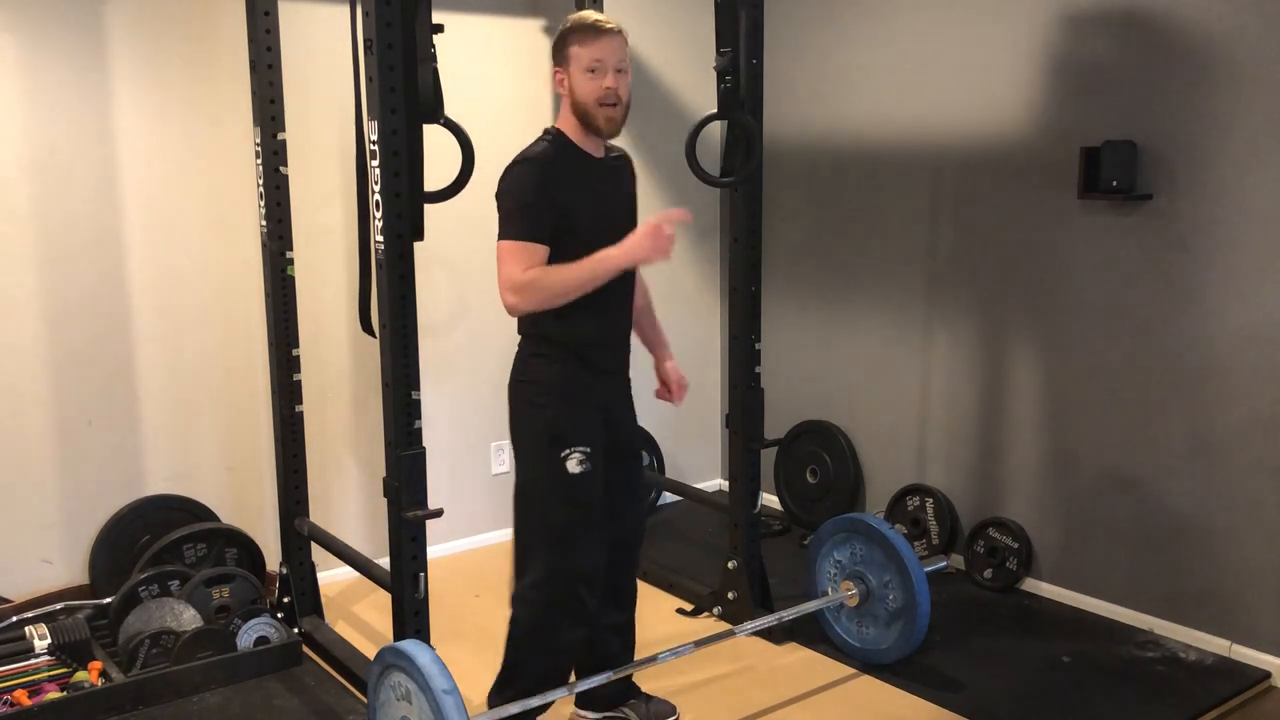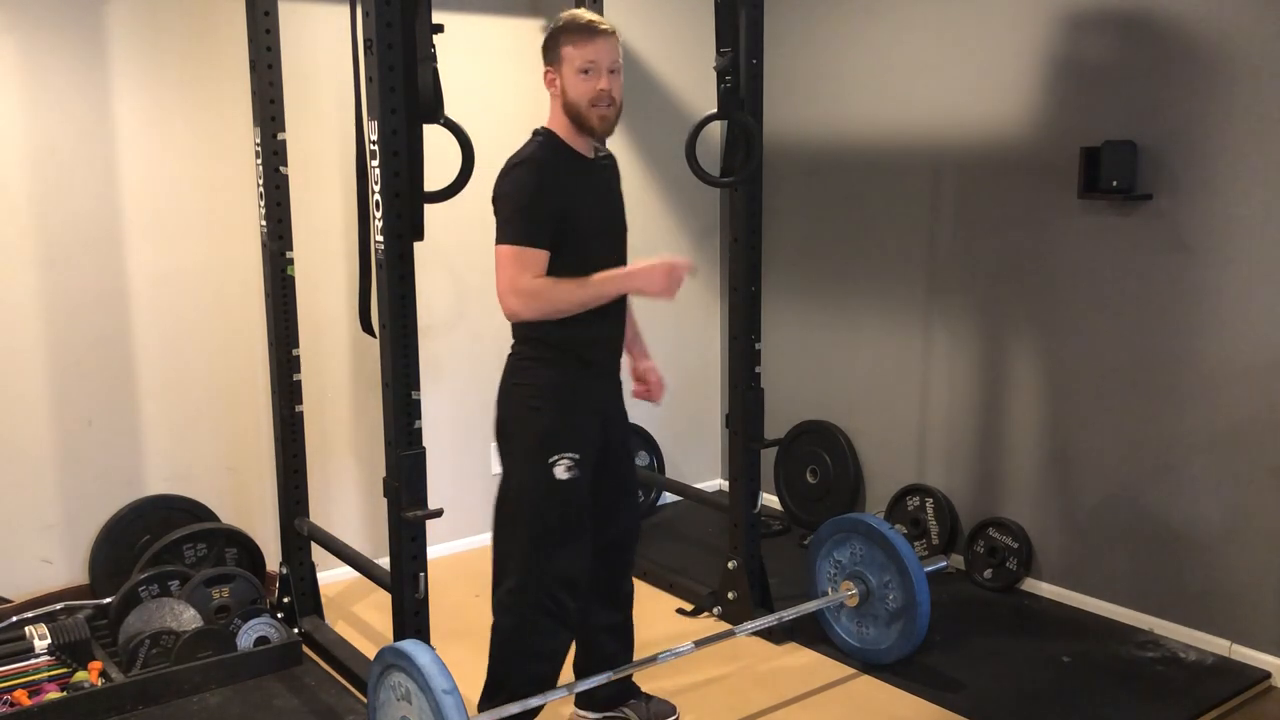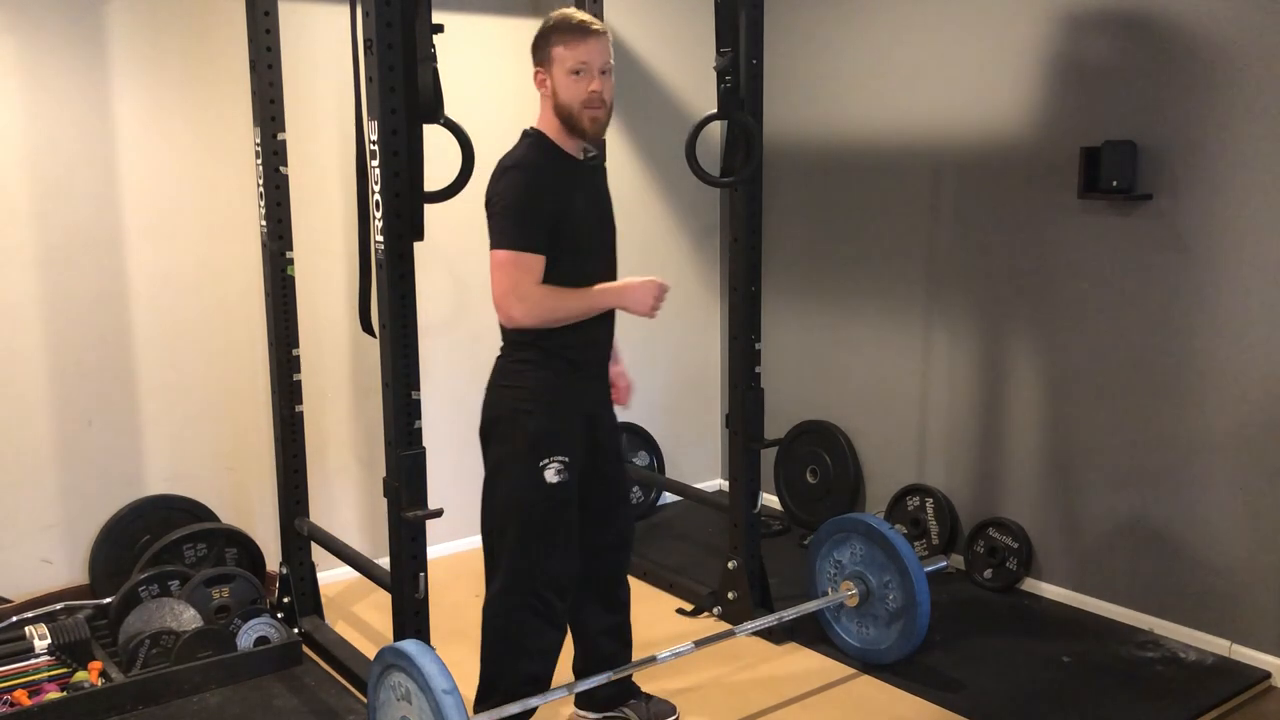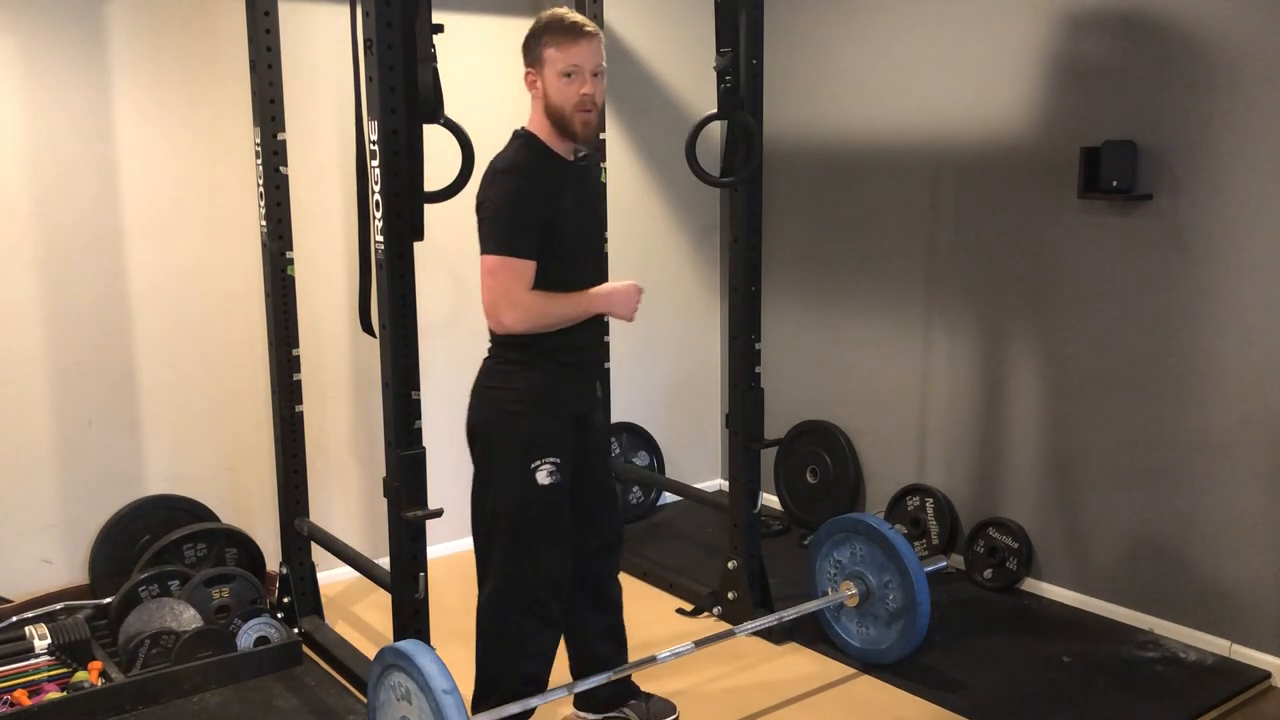
dt=0.1s
person 1, frame 1
left shoulder: (619, 166)
right shoulder: (537, 170)
right elbow: (520, 289)
left wrist: (662, 350)
right wrist: (625, 253)
left hip: (608, 381)
right hip: (555, 389)
left knee: (618, 540)
right knee: (561, 563)
person 1, frame 2
left shoulder: (604, 166)
right shoulder: (531, 171)
right elbow: (521, 296)
left wrist: (636, 351)
right wrist: (632, 278)
left hip: (597, 385)
right hip: (545, 392)
left knee: (613, 542)
right knee: (545, 568)
person 1, frame 3
left shoulder: (589, 167)
right shoulder: (525, 174)
right elbow: (518, 303)
left wrist: (608, 357)
right wrist: (621, 295)
left hip: (585, 392)
right hip: (534, 400)
left knee: (605, 548)
right knee: (533, 573)
person 1, frame 4
left shoulder: (581, 167)
right shoulder: (516, 175)
right elbow: (508, 309)
right wrist: (604, 298)
left hip: (574, 392)
right hip: (522, 402)
left knee: (596, 549)
right knee: (526, 575)
